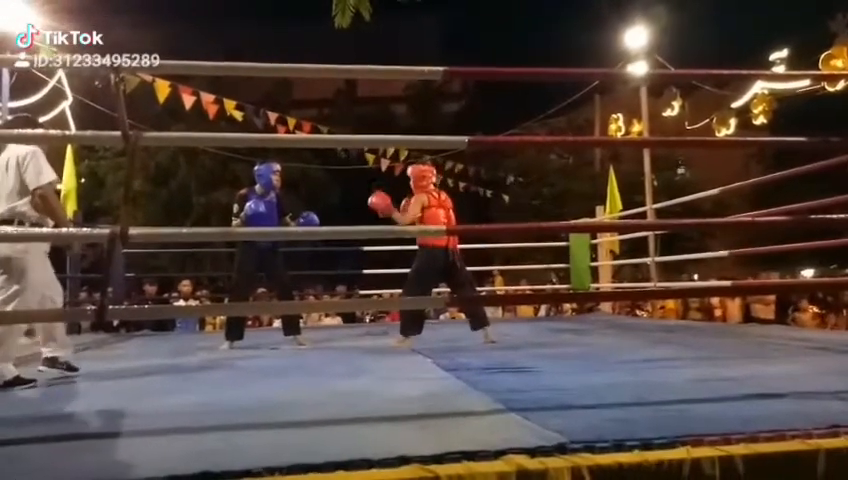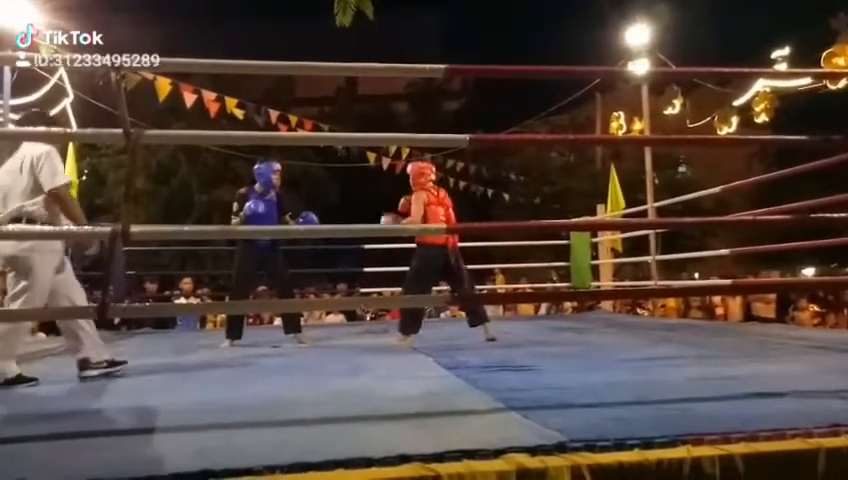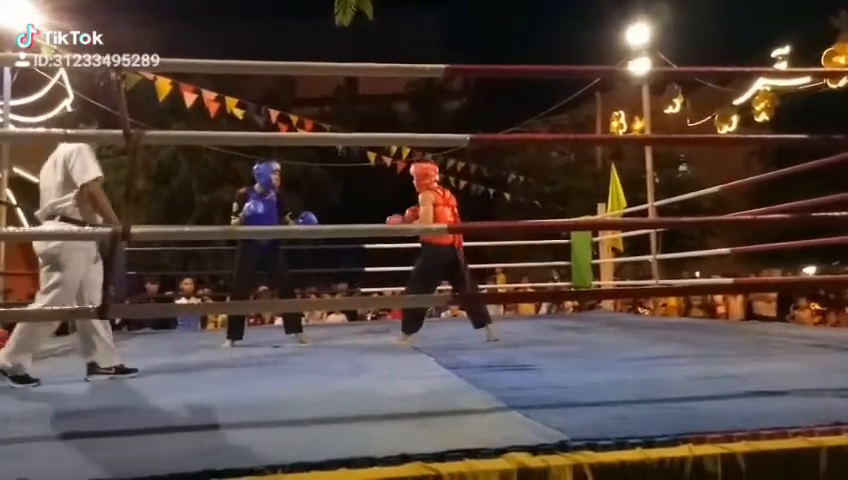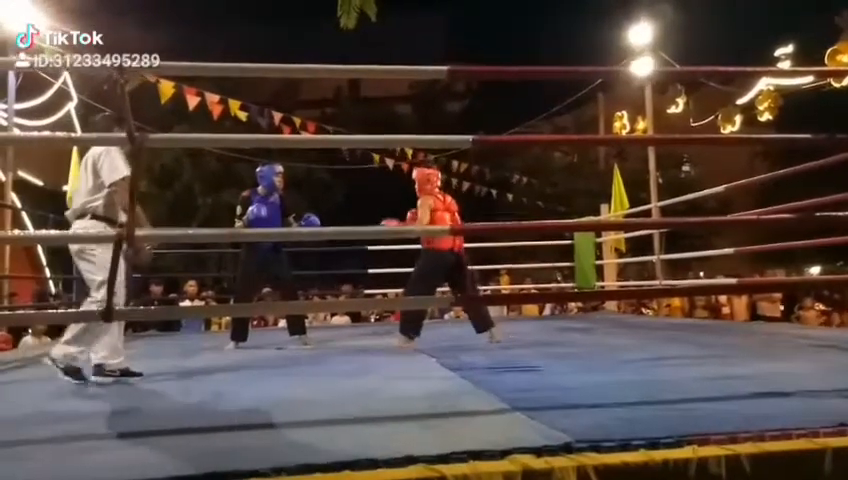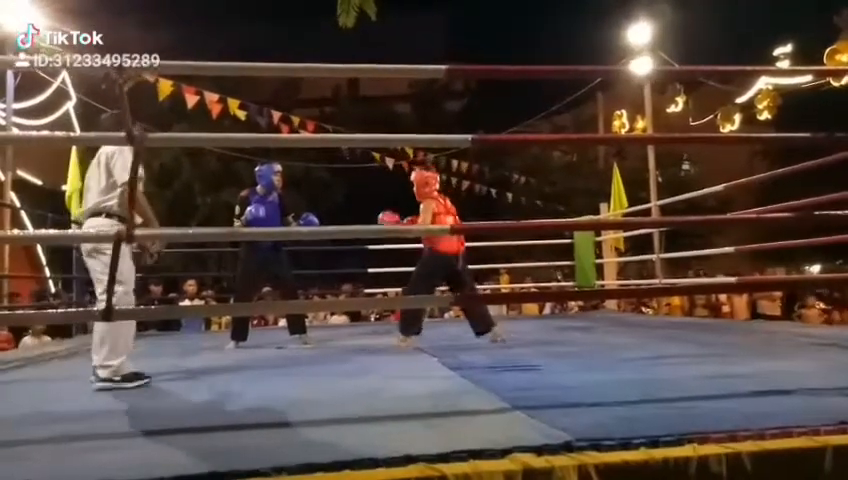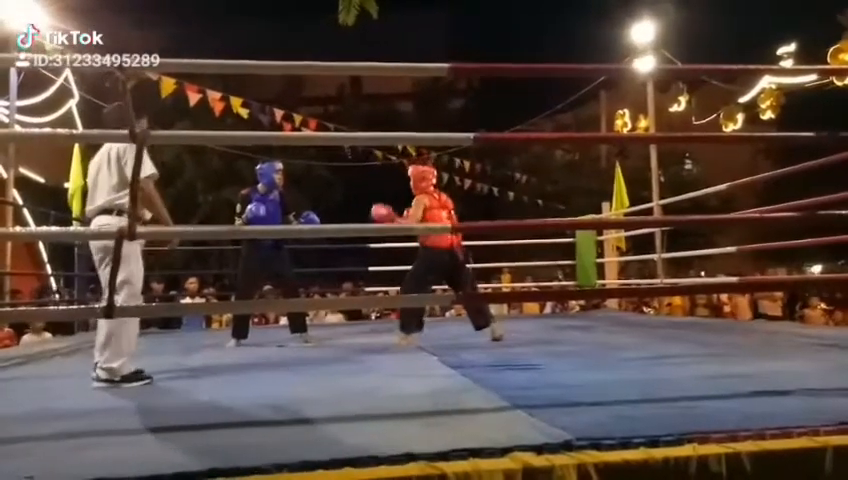
dt=0.3s
person 1, frame 1
right shoulder: (29, 152)
right elbow: (44, 194)
right wrist: (68, 229)
right hip: (23, 239)
left knee: (49, 295)
left ankle: (54, 354)
person 1, frame 2
right shoulder: (44, 151)
right elbow: (60, 194)
right wrist: (85, 228)
left hip: (32, 239)
right hip: (35, 239)
left knee: (70, 298)
right knee: (23, 306)
left ankle: (91, 358)
person 1, frame 3
left shoulder: (57, 157)
right shoulder: (78, 149)
right elbow: (92, 190)
right wrist: (116, 223)
left hip: (75, 236)
right hip: (67, 236)
left knee: (93, 301)
right knee: (54, 301)
left ankle: (102, 363)
person 1, frame 4
left shoulder: (94, 154)
right shoulder: (106, 150)
right elbow: (119, 190)
right wrist: (144, 225)
left hip: (101, 231)
right hip: (96, 229)
left knee: (115, 297)
right knee: (106, 295)
left ankle: (108, 362)
right ankle: (67, 353)
person 1, frame 5
left shoulder: (100, 158)
right shoulder: (120, 150)
right elbow: (131, 190)
left wrist: (141, 240)
right wrist: (154, 227)
left hip: (97, 229)
right hip: (109, 230)
left knee: (111, 300)
right knee: (118, 298)
left ankle: (106, 366)
right ankle: (112, 370)
person 1, frame 6
left shoulder: (100, 155)
right shoulder: (129, 145)
right elbow: (144, 188)
right wrist: (168, 224)
left hip: (101, 227)
right hip: (120, 227)
left knee: (116, 298)
right knee: (124, 297)
left ankle: (107, 364)
right ankle: (112, 370)
person 2, frame 1
left shoulder: (276, 197)
right shoulder: (245, 196)
left elbow: (286, 222)
right elbow: (234, 226)
left wrist: (300, 222)
right wrist: (244, 216)
left hip: (271, 249)
right hip: (249, 249)
left knee: (285, 290)
right knee: (240, 293)
left ankle: (295, 334)
right ankle: (230, 338)
person 2, frame 2
left shoulder: (276, 196)
right shoulder: (244, 194)
left elbow: (286, 220)
right elbow: (234, 224)
left wrist: (300, 222)
right wrist: (244, 215)
left hip: (271, 247)
right hip: (249, 248)
left knee: (285, 288)
right knee: (239, 291)
left ankle: (296, 332)
right ankle: (231, 337)
person 2, frame 3
left shoulder: (276, 195)
right shoulder: (244, 195)
left elbow: (285, 220)
right elbow: (234, 224)
left wrist: (299, 223)
right wrist: (243, 216)
left hip: (271, 248)
right hip: (249, 248)
left knee: (286, 288)
right knee: (240, 291)
left ankle: (297, 332)
right ankle: (232, 337)
person 2, frame 4
left shoulder: (279, 198)
right shoulder: (248, 197)
left elbow: (289, 222)
right elbow: (237, 227)
left wrist: (303, 224)
right wrist: (247, 219)
left hip: (275, 250)
right hip: (253, 251)
left knee: (289, 290)
right knee: (243, 293)
left ankle: (300, 333)
right ankle: (236, 339)
person 2, frame 5
left shoulder: (278, 197)
right shoulder: (246, 197)
left elbow: (288, 221)
right elbow: (237, 227)
left wrist: (301, 223)
right wrist: (245, 219)
left hip: (274, 249)
right hip: (253, 251)
left knee: (289, 289)
right knee: (244, 293)
left ankle: (301, 333)
right ankle: (236, 338)
person 2, frame 6
left shoulder: (279, 195)
right shoulder: (247, 195)
left elbow: (289, 220)
right elbow: (238, 225)
left wrist: (302, 221)
right wrist: (246, 217)
left hip: (276, 247)
right hip: (254, 248)
left knee: (290, 287)
right knee: (244, 291)
left ankle: (301, 331)
right ankle: (237, 336)
person 3, frame 1
left shoulder: (421, 198)
right shoulder: (443, 197)
left elbow: (405, 221)
left wrist: (387, 210)
left hip: (431, 251)
right hip: (450, 251)
left knee: (413, 293)
right knee: (466, 290)
left ankle: (406, 337)
right ankle: (487, 332)
person 3, frame 2
left shoulder: (420, 195)
right shoulder: (443, 194)
left elbow: (415, 221)
left wrist: (395, 221)
left hip: (430, 249)
right hip: (449, 248)
left knee: (412, 291)
right knee: (464, 288)
left ankle: (406, 335)
right ankle: (487, 329)
person 3, frame 3
left shoulder: (426, 195)
right shoulder: (447, 194)
left elbow: (426, 223)
left wrist: (405, 224)
right wrist: (417, 216)
left hip: (435, 249)
right hip: (454, 248)
left knee: (416, 290)
right knee: (467, 288)
left ankle: (407, 334)
right ankle: (489, 330)
person 3, frame 4
left shoulder: (426, 200)
right shoulder: (448, 199)
left elbow: (421, 226)
left wrist: (400, 227)
right wrist: (416, 220)
left hip: (436, 253)
right hip: (455, 252)
left knee: (414, 293)
right knee: (469, 293)
left ankle: (407, 337)
right ankle: (492, 332)
person 3, frame 5
left shoulder: (427, 204)
right shoulder: (445, 202)
left wrist: (397, 225)
right wrist: (417, 222)
left hip: (437, 256)
right hip: (455, 255)
left knee: (413, 293)
right knee: (468, 294)
left ankle: (406, 337)
right ankle: (494, 331)
person 3, frame 6
left shoulder: (421, 199)
right shoulder: (443, 198)
left elbow: (412, 223)
left wrist: (391, 218)
left hip: (433, 251)
right hip: (453, 250)
left knee: (411, 289)
right knee: (468, 290)
left ankle: (408, 334)
right ankle: (493, 328)
